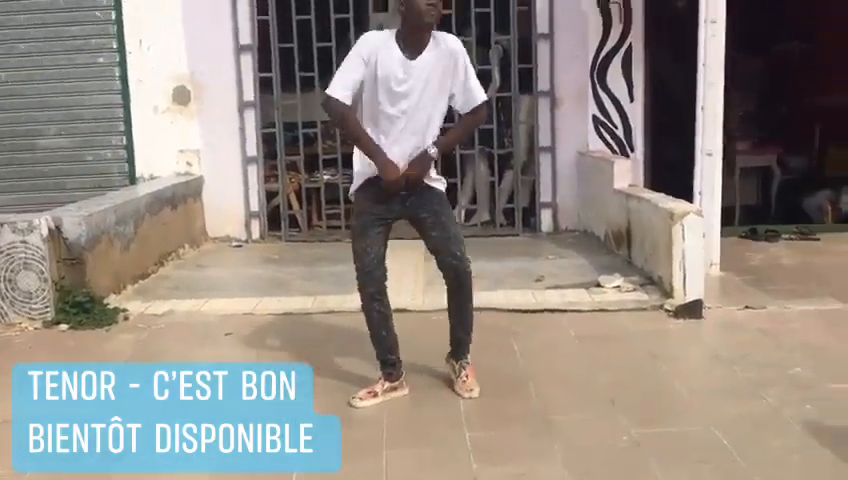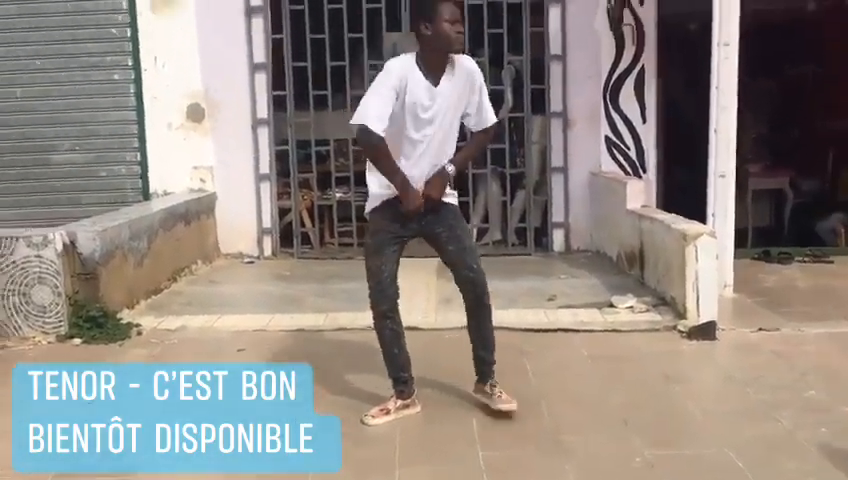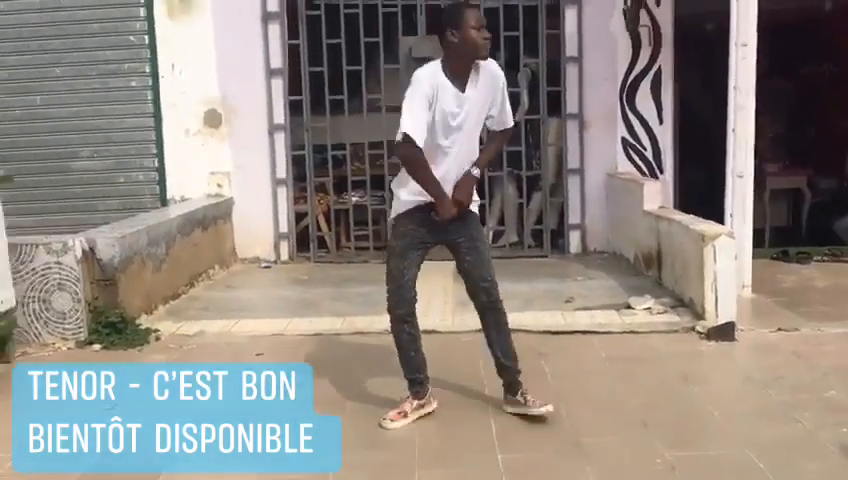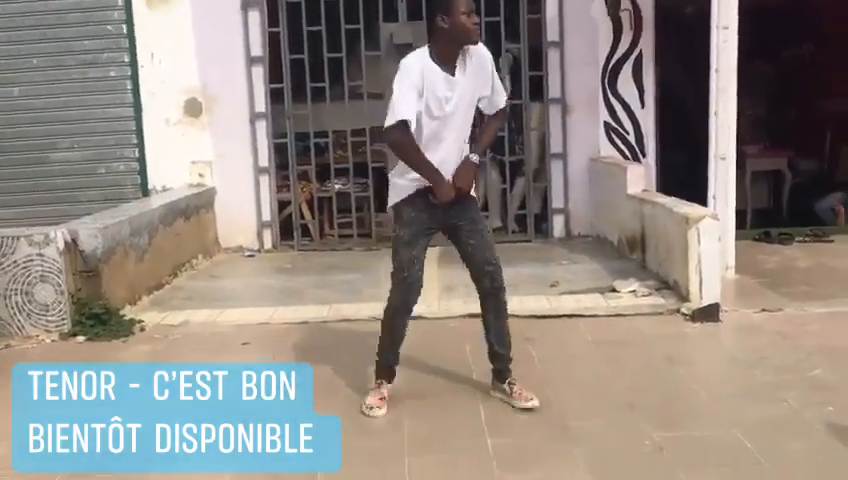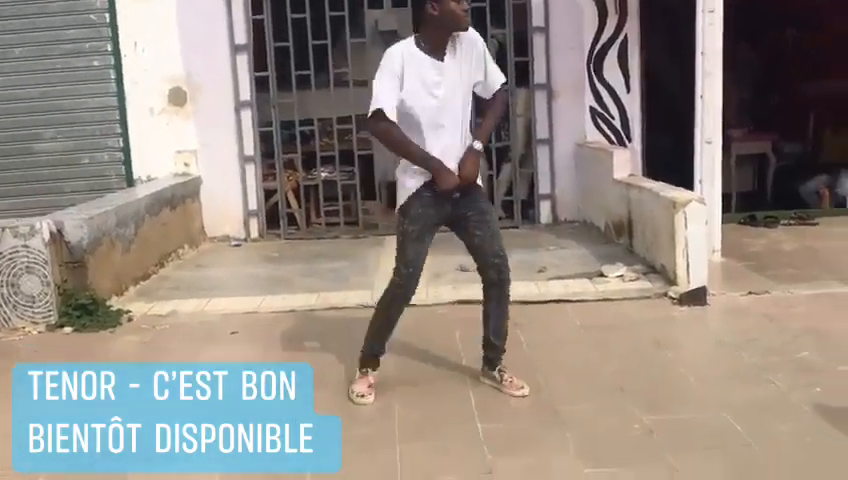
dt=0.1s
person 1, frame 1
left shoulder: (449, 48)
right shoulder: (372, 44)
left elbow: (477, 109)
right elbow: (337, 104)
left wrist: (430, 154)
right wrist: (381, 160)
left hip: (424, 181)
right hip: (374, 181)
left knee: (458, 267)
right knee: (370, 281)
left ankle: (460, 358)
right ankle: (392, 376)
person 1, frame 2
left shoulder: (468, 70)
right shoulder: (397, 71)
left elbow: (484, 130)
right elbow: (367, 136)
left wrist: (444, 173)
right wrist: (406, 191)
left hip: (438, 199)
right hip: (389, 201)
left knee: (475, 283)
right knee: (382, 297)
left ankle: (485, 380)
right ankle: (403, 393)
person 1, frame 3
left shoulder: (491, 74)
right shoulder: (427, 79)
left elbow: (502, 130)
right elbow: (407, 147)
left wrist: (471, 176)
right wrist: (440, 199)
left hip: (462, 205)
right hip: (415, 206)
left knee: (487, 294)
right knee: (400, 300)
left ankle: (514, 390)
right ankle: (419, 394)
person 1, frame 4
left shoulder: (480, 58)
right shoulder: (414, 66)
left elbow: (497, 112)
right elbow: (397, 134)
left wrist: (470, 161)
right wrist: (437, 180)
left hip: (459, 194)
right hip: (415, 193)
left knee: (491, 280)
right knee: (404, 290)
left ankle: (502, 377)
right ankle: (384, 377)
person 1, frame 5
left shoulder: (471, 43)
right shoulder: (399, 56)
left elbow: (498, 95)
right elbow: (379, 124)
left wrist: (475, 149)
right wrist: (437, 168)
left hip: (466, 184)
right hip: (420, 187)
left knee: (497, 270)
right knee: (404, 282)
left ankle: (492, 365)
right ankle: (368, 365)
